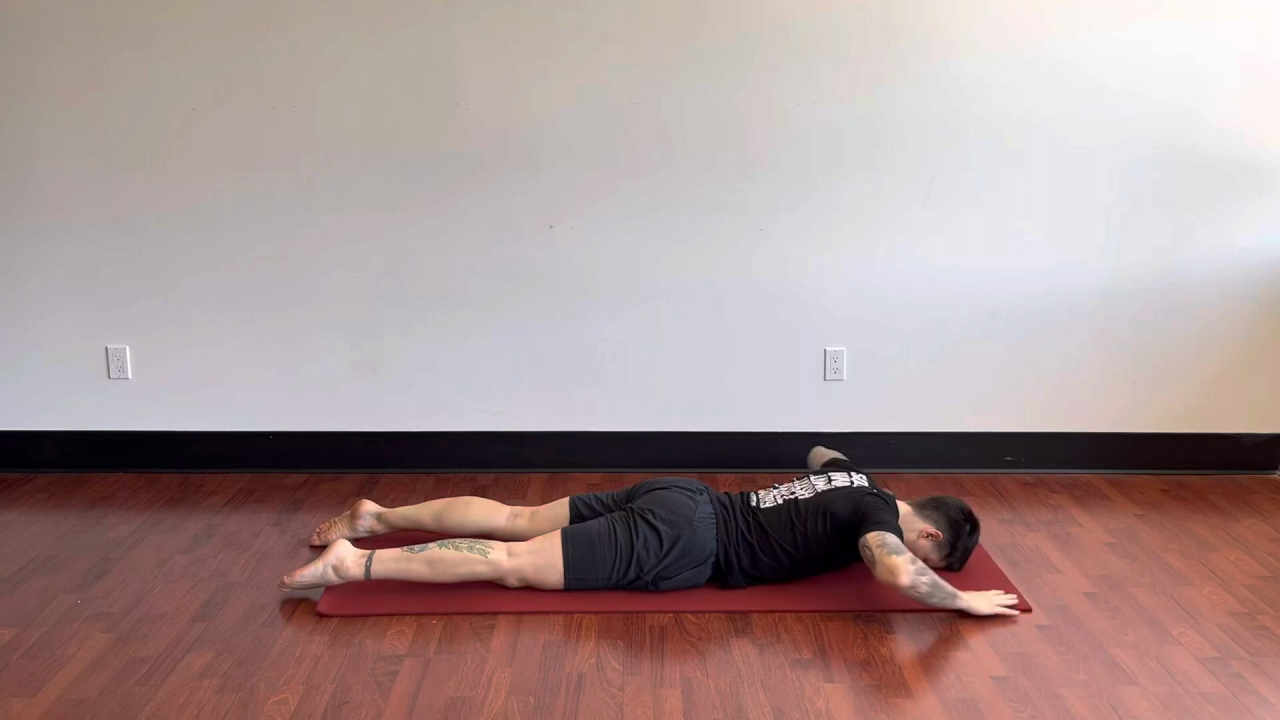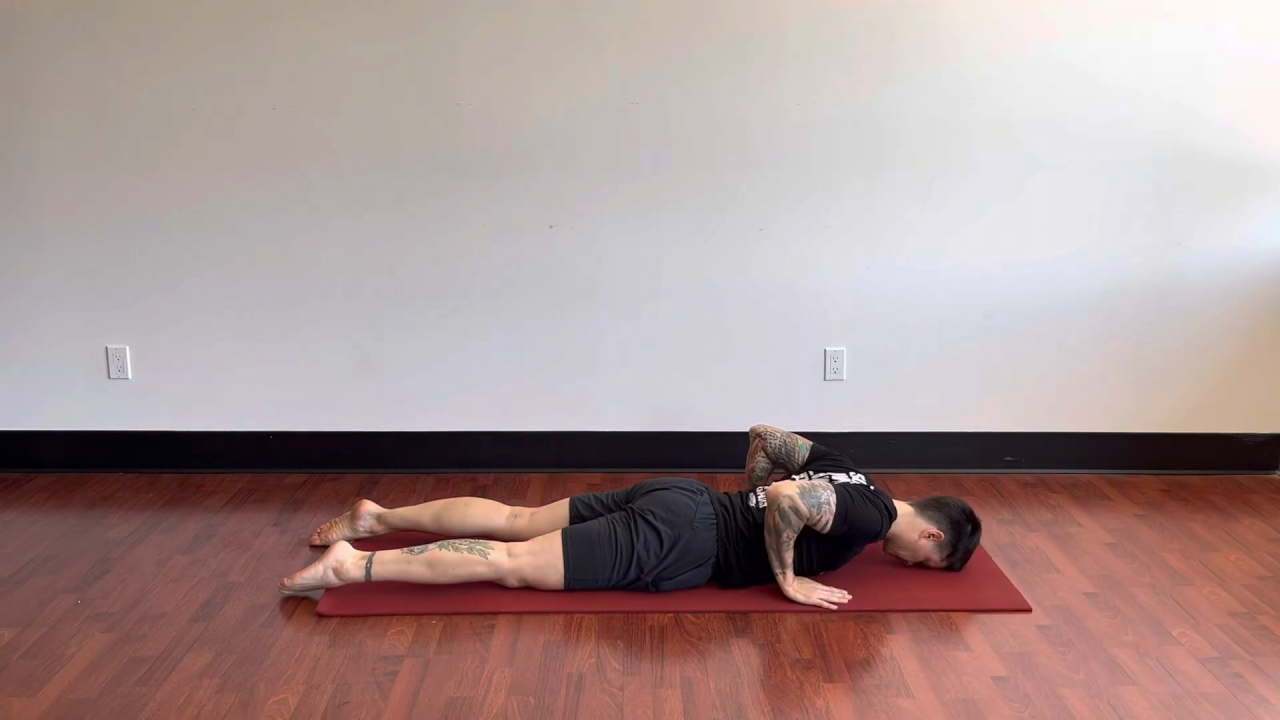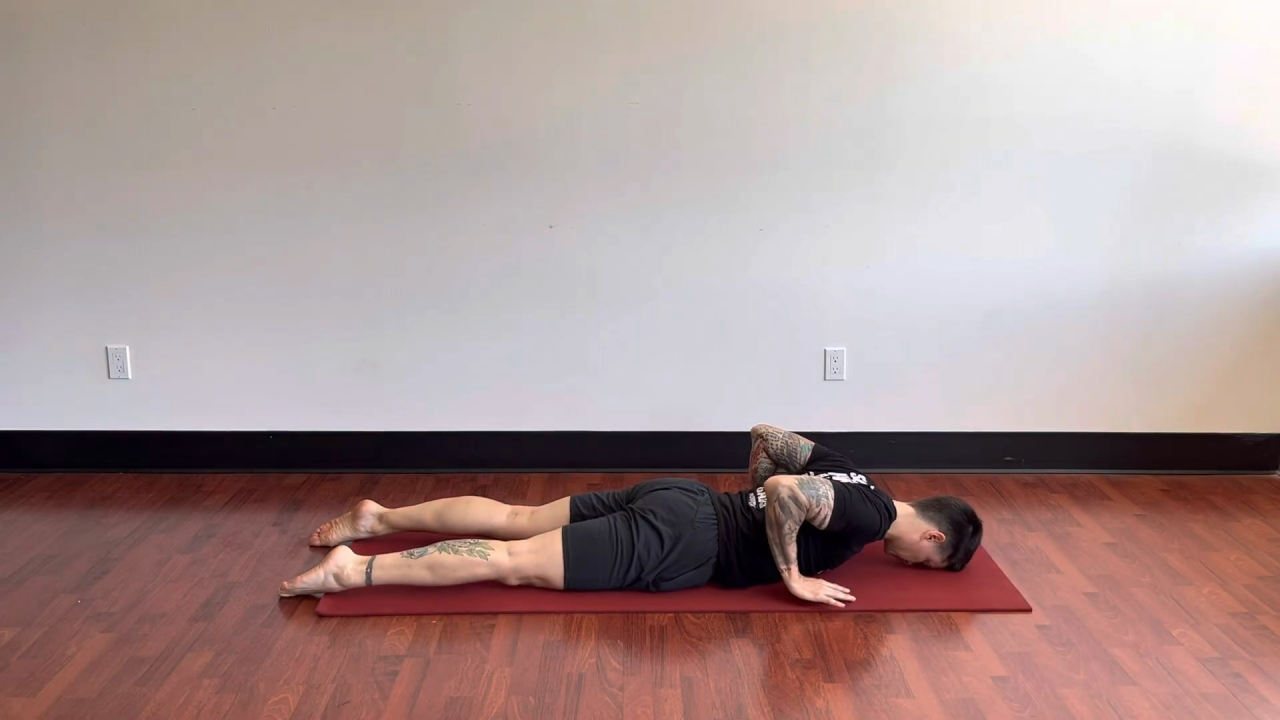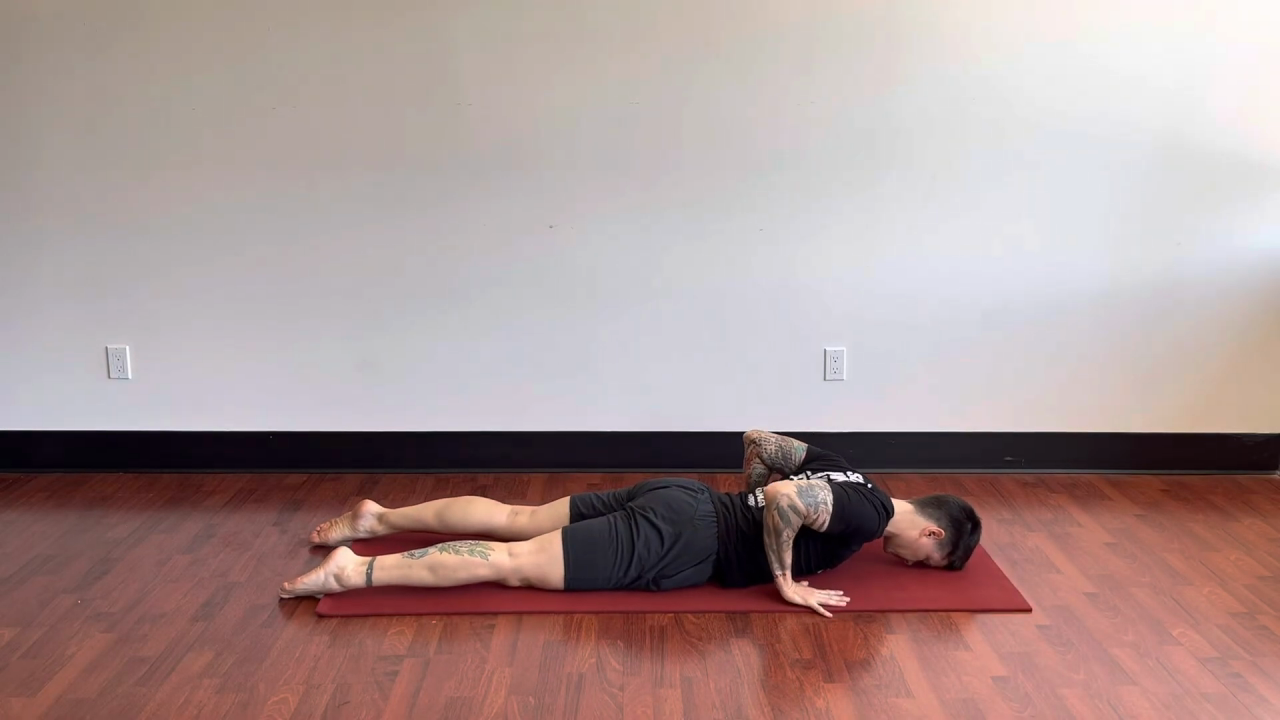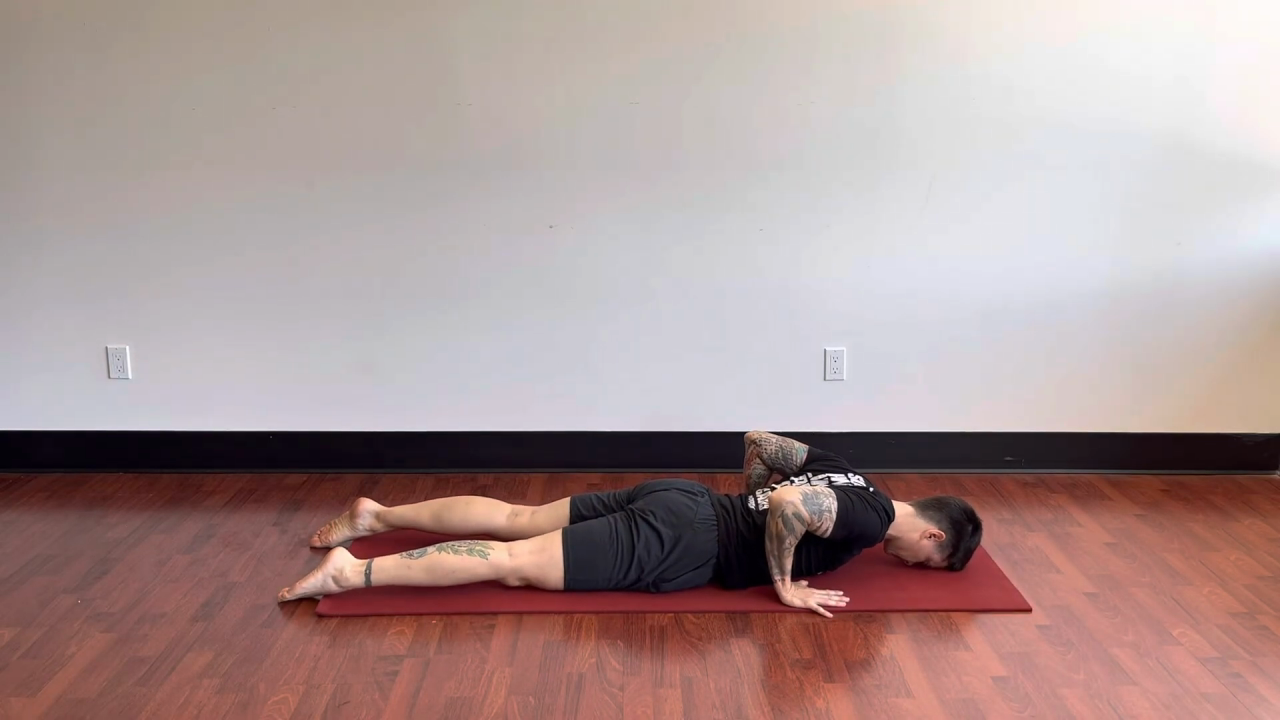
dt=0.7s
person 1, frame 1
left shoulder: (859, 484)
right shoulder: (880, 511)
left elbow: (819, 451)
right elbow: (899, 574)
right wrist: (969, 601)
left hip: (675, 500)
right hip: (679, 544)
left knee: (514, 521)
right knee: (514, 565)
left ankle: (377, 515)
right ankle: (355, 562)
person 1, frame 2
left shoulder: (845, 472)
right shoulder: (868, 513)
left elbow: (763, 434)
right elbow: (787, 498)
right wrist: (785, 578)
left hip: (675, 499)
right hip: (676, 542)
left knee: (514, 522)
right knee: (513, 565)
left ankle: (376, 517)
right ankle: (353, 565)
person 1, frame 3
left shoulder: (845, 472)
right shoulder: (867, 513)
left elbow: (766, 435)
right elbow: (784, 488)
right wrist: (792, 576)
left hip: (676, 499)
right hip: (677, 543)
left knee: (515, 521)
right knee: (515, 564)
left ankle: (378, 517)
right ankle: (353, 571)
person 1, frame 4
left shoulder: (844, 472)
right shoulder: (867, 511)
left elbow: (758, 439)
right elbow: (783, 494)
right wrist: (785, 580)
left hip: (676, 499)
right hip: (676, 540)
left knee: (516, 520)
right knee: (513, 565)
left ankle: (377, 516)
right ankle: (355, 571)
person 1, frame 5
left shoulder: (843, 474)
right shoulder: (870, 518)
left elbow: (759, 438)
right elbow: (789, 502)
right wrist: (783, 584)
left hip: (676, 500)
right hip: (676, 543)
left knee: (516, 520)
right knee: (516, 565)
left ankle: (375, 513)
right ankle: (353, 572)
